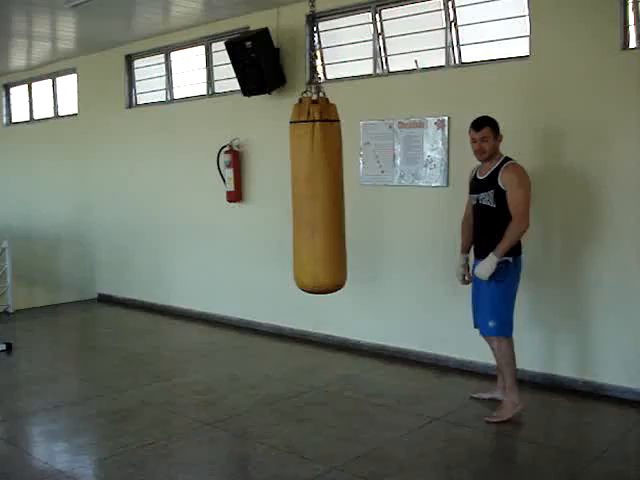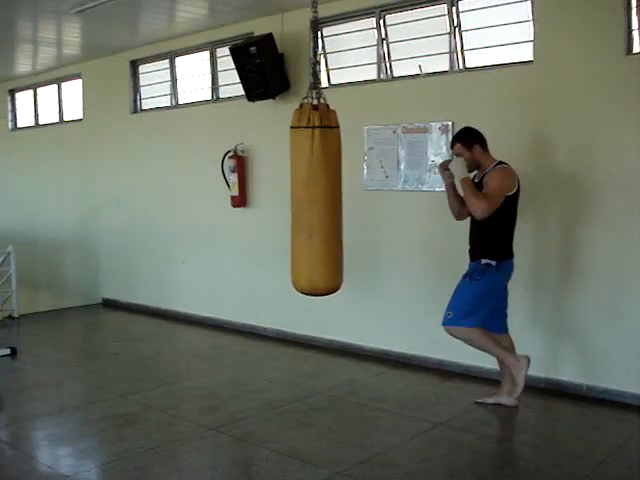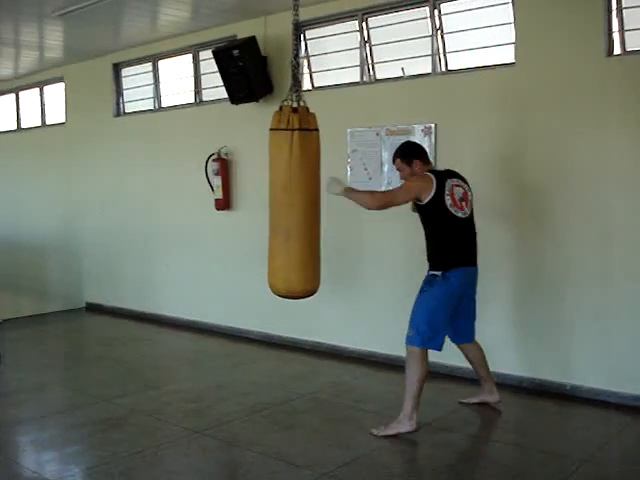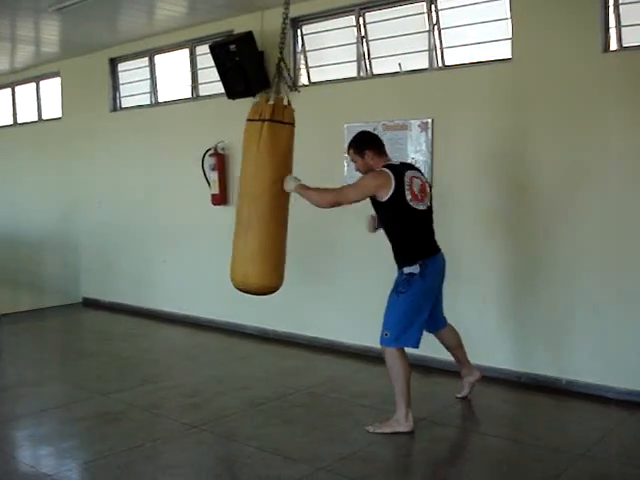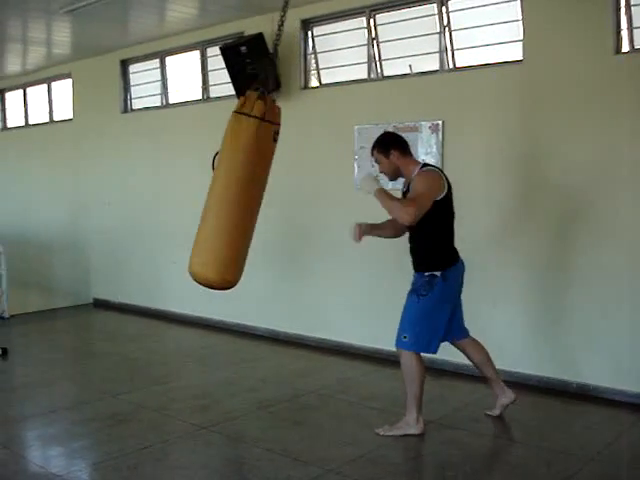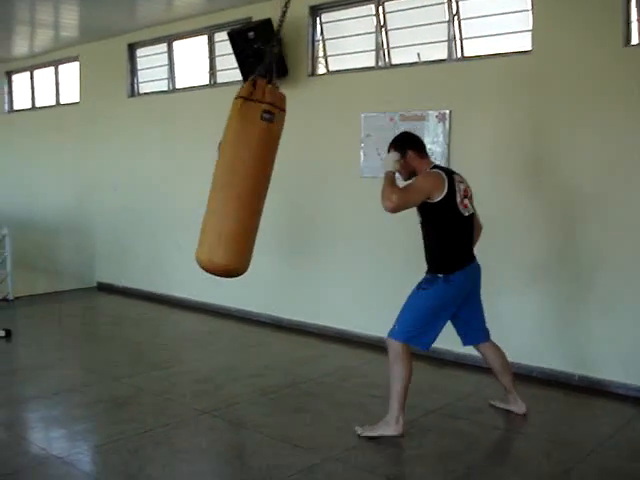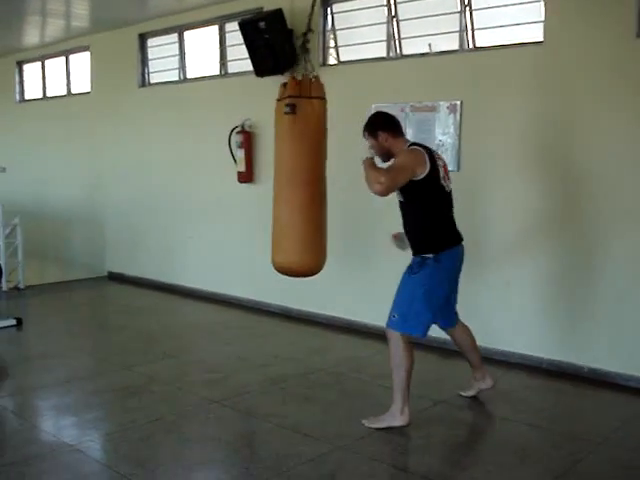
dt=0.4s
person 1, frame 1
left shoulder: (512, 173)
right shoulder: (475, 174)
left elbow: (520, 222)
left wrist: (495, 257)
right wrist: (462, 258)
left hip: (502, 263)
right hip: (482, 264)
left knee: (495, 329)
right knee: (491, 328)
left ankle: (512, 397)
right ankle: (502, 387)
person 1, frame 2
left shoulder: (501, 173)
right shoulder: (482, 175)
left elbow: (481, 210)
right elbow: (460, 213)
left wrist: (460, 178)
right wrist: (450, 182)
left hip: (490, 264)
right hip: (491, 263)
left knee: (454, 323)
right knee: (495, 327)
left ankle: (514, 362)
right ankle: (508, 391)
person 1, frame 3
left shoulder: (422, 182)
right shoulder: (458, 180)
left elbow: (377, 201)
left wrist: (343, 189)
left hip: (445, 275)
right hip: (467, 271)
left knee: (416, 343)
right knee: (462, 336)
left ankle: (406, 418)
right ankle: (489, 390)
person 1, frame 4
left shoulder: (379, 178)
right shoulder: (412, 172)
left elbow: (329, 200)
left wrist: (296, 186)
right wrist: (383, 220)
left hip: (416, 271)
right hip: (432, 261)
left knee: (391, 343)
right knee: (436, 323)
left ankle: (402, 418)
right ankle: (467, 371)
person 1, frame 5
left shoulder: (429, 177)
right shoulder: (412, 182)
left elbow: (408, 215)
right elbow: (399, 226)
left wrist: (377, 191)
right wrist: (368, 228)
left hip: (437, 275)
right hip: (447, 270)
left knee: (407, 348)
right knee: (458, 336)
left ankle: (412, 420)
right ankle: (501, 391)
person 1, frame 6
left shoulder: (431, 179)
right shoulder: (454, 178)
left elbow: (391, 203)
right elbow: (475, 226)
left wrist: (391, 173)
left hip: (444, 278)
right hip: (466, 272)
left knee: (397, 341)
right knee: (480, 338)
left ankle: (393, 421)
right ankle: (514, 400)
person 1, frame 7
left shoulder: (412, 156)
right shoulder: (419, 156)
left elbow: (380, 185)
left wrist: (368, 160)
right wrist: (410, 234)
left hip: (432, 258)
right hip: (447, 251)
left knee: (397, 330)
right knee: (448, 321)
left ankle: (399, 410)
right ankle: (481, 376)
